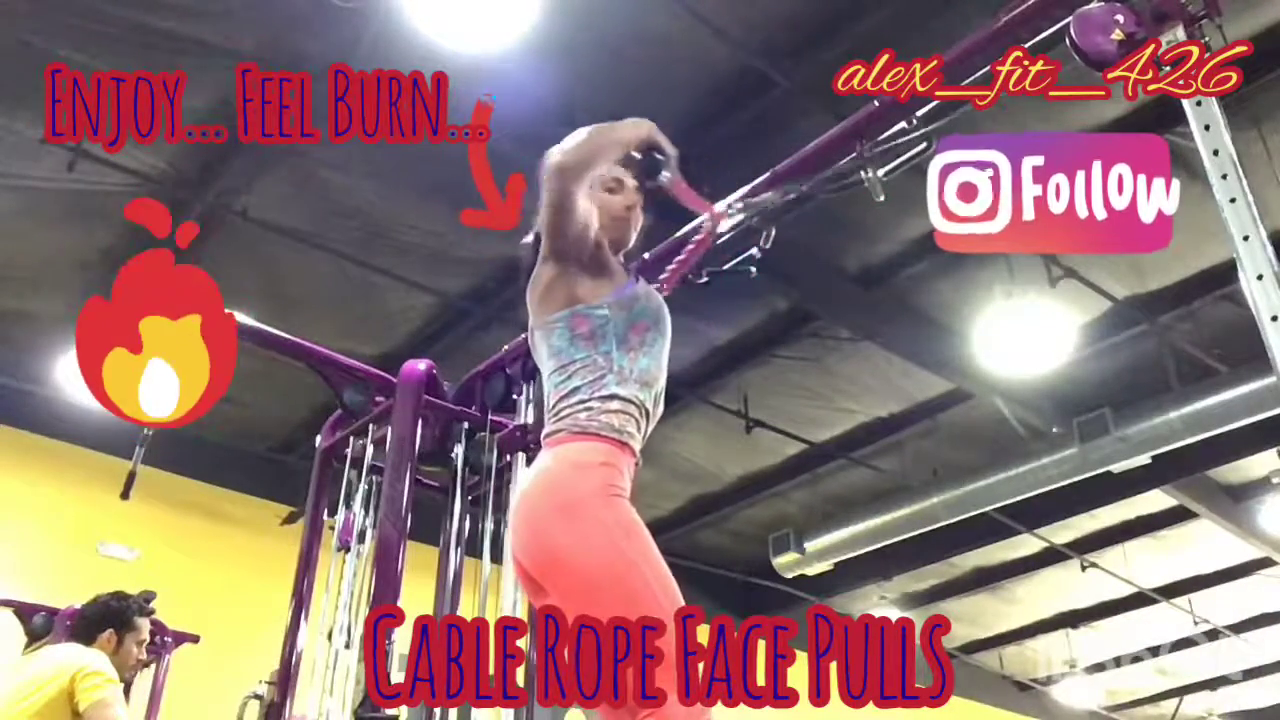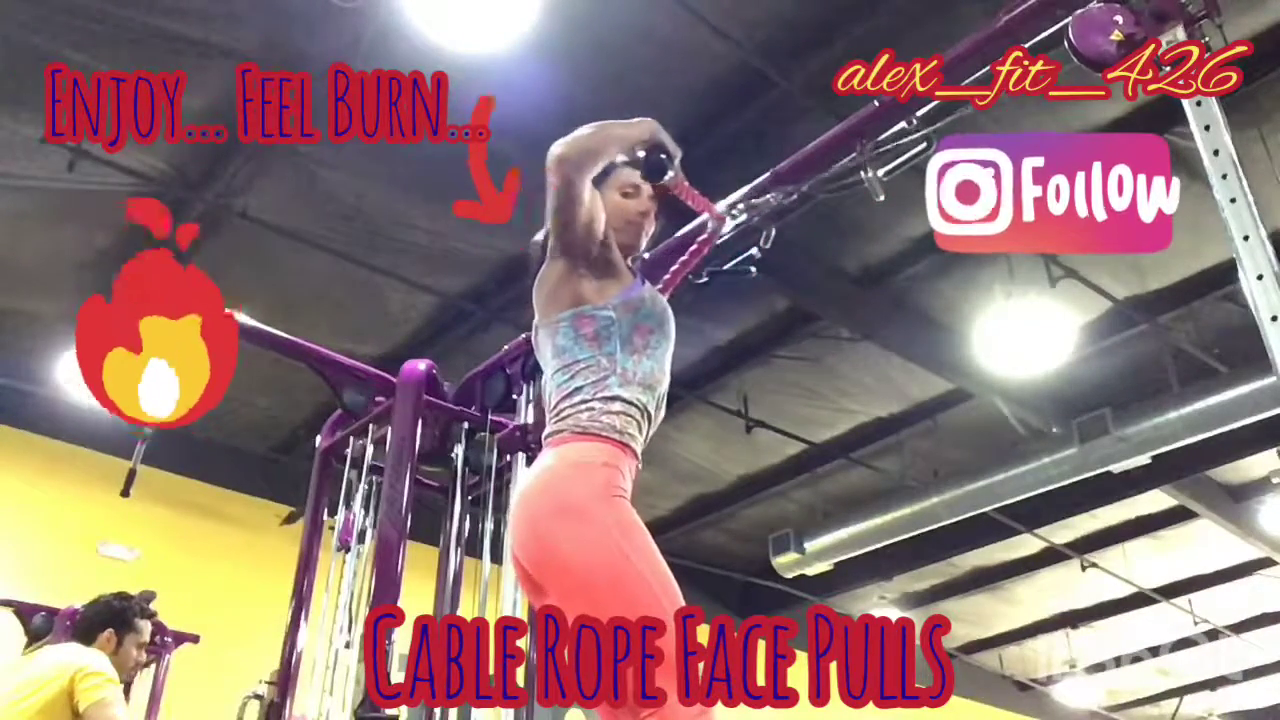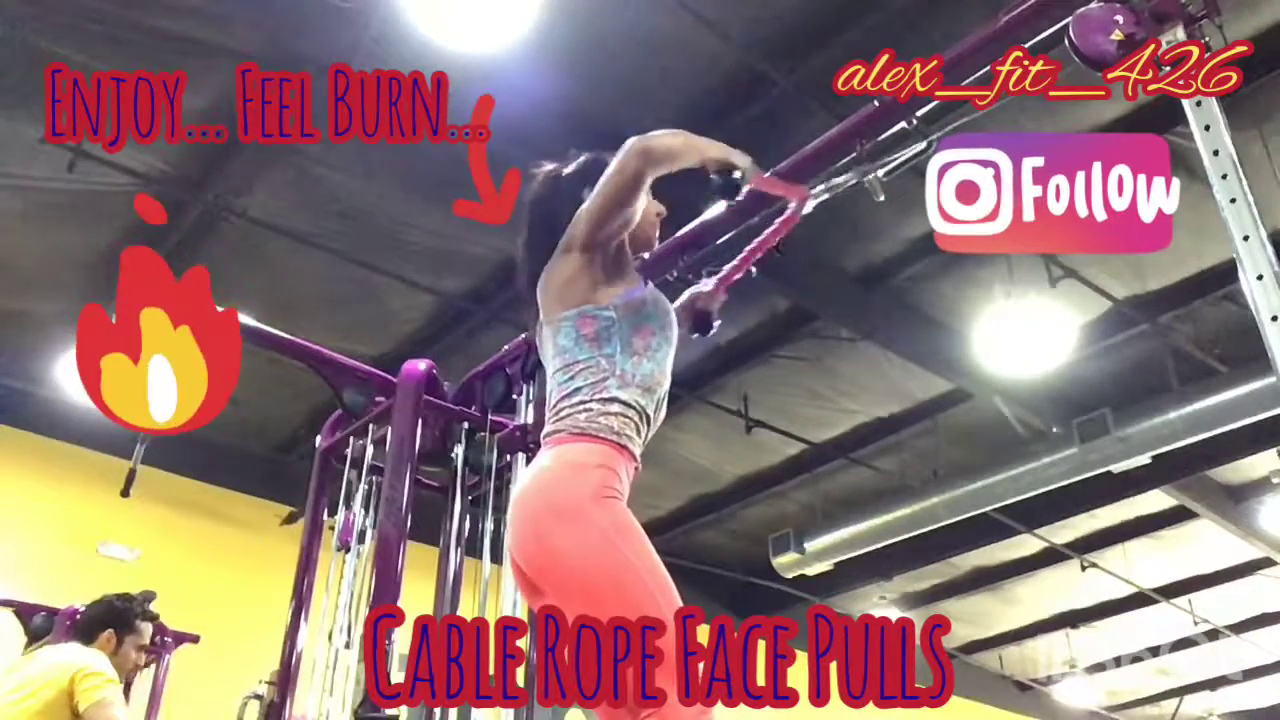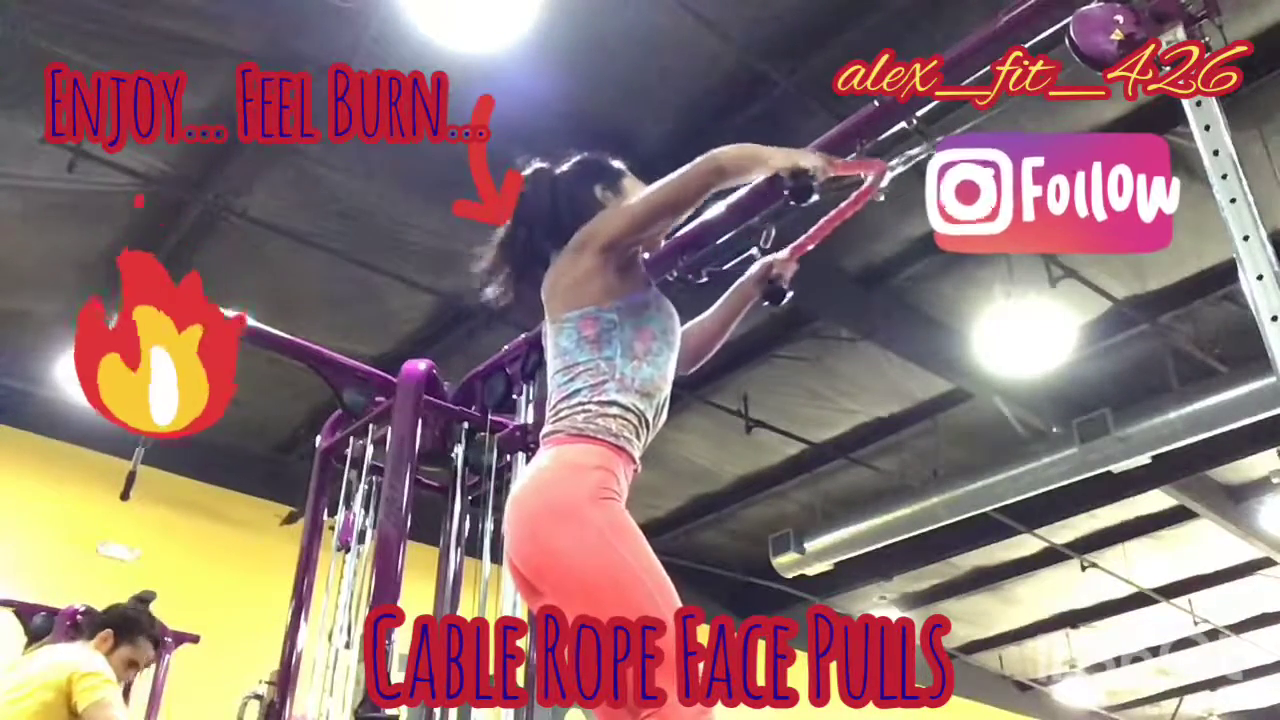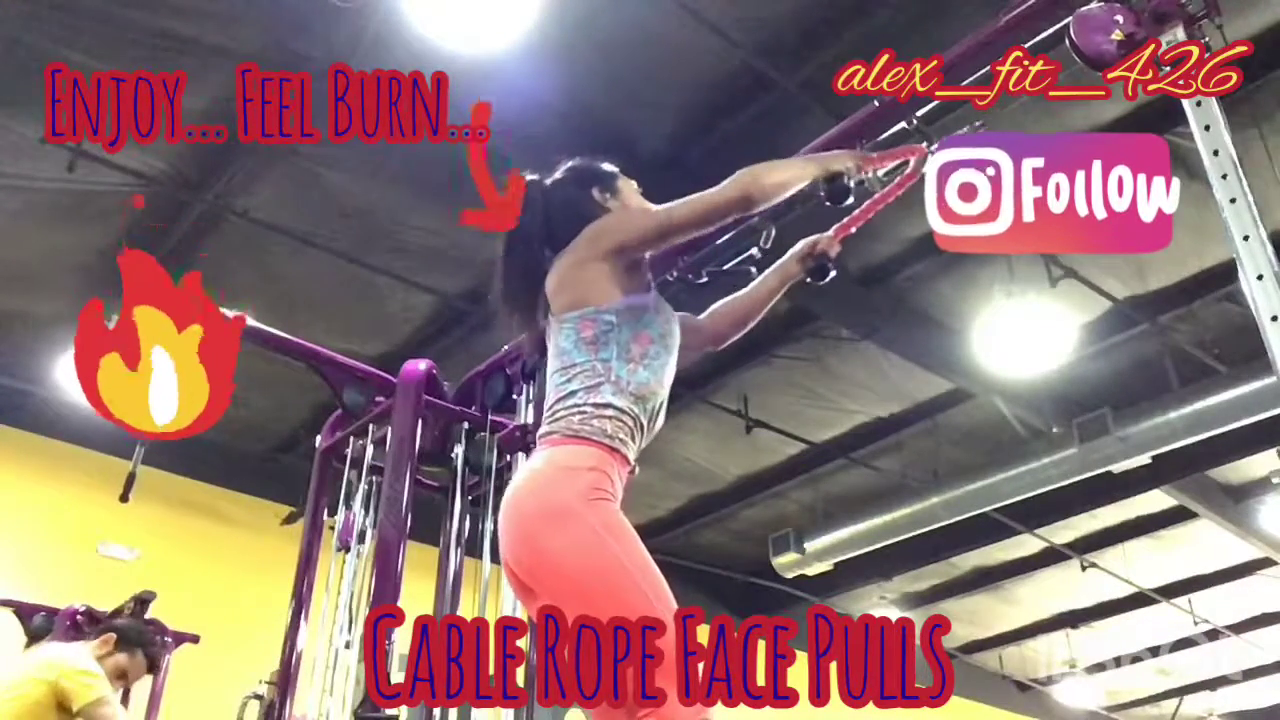
dt=0.4s
person 1, frame 1
left shoulder: (588, 288)
right shoulder: (571, 252)
right elbow: (563, 165)
left wrist: (642, 317)
right wrist: (637, 133)
left hip: (558, 500)
right hip: (577, 489)
person 1, frame 2
left shoulder: (597, 295)
right shoulder: (579, 255)
right elbow: (565, 162)
left wrist: (639, 313)
right wrist: (638, 132)
left hip: (559, 501)
right hip: (578, 489)
person 1, frame 3
left shoulder: (591, 287)
right shoulder: (587, 249)
left elbow: (631, 364)
right elbow: (642, 153)
left wrist: (684, 311)
right wrist: (723, 155)
left hip: (557, 501)
right hip: (575, 491)
person 1, frame 4
left shoulder: (595, 286)
right shoulder: (598, 246)
left elbow: (676, 355)
right elbow: (713, 169)
left wrist: (753, 283)
right wrist: (791, 158)
left hip: (557, 502)
right hip: (572, 492)
person 1, frame 5
left shoulder: (616, 297)
right shoulder: (600, 243)
left elbow: (711, 329)
right elbow: (740, 193)
left wrist: (795, 263)
right wrist: (826, 162)
left hip: (551, 504)
right hip: (567, 494)
